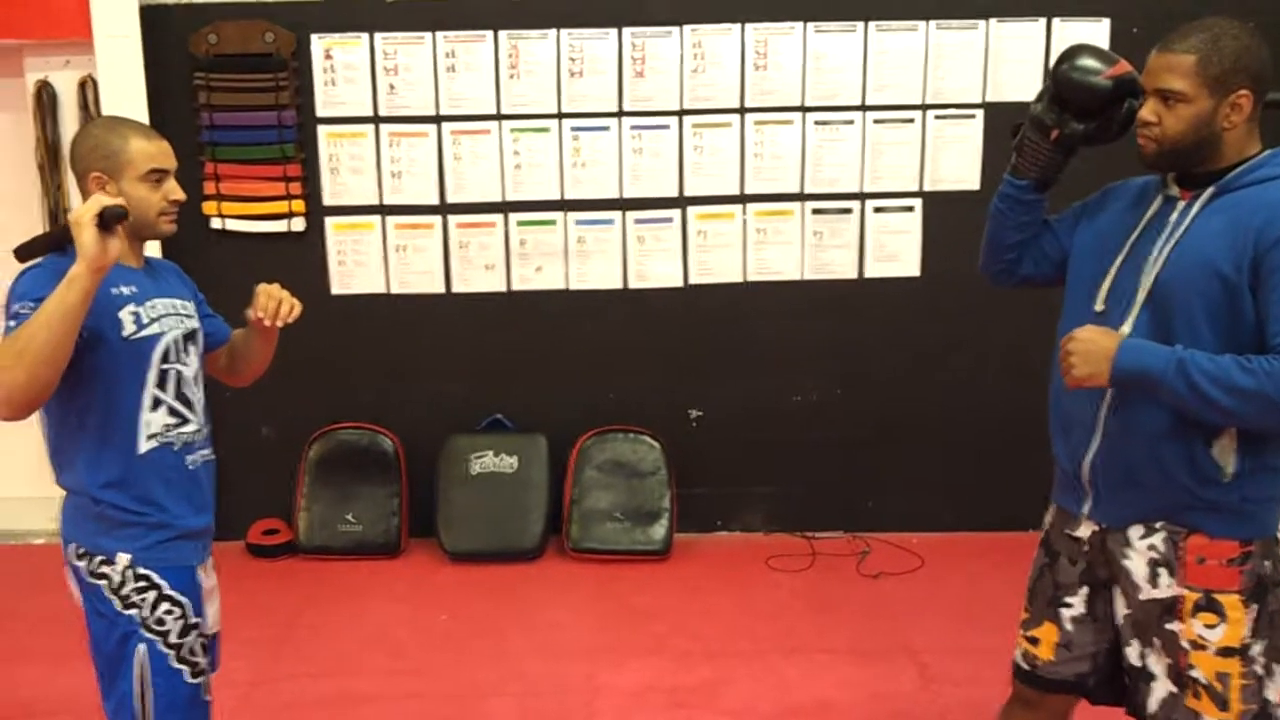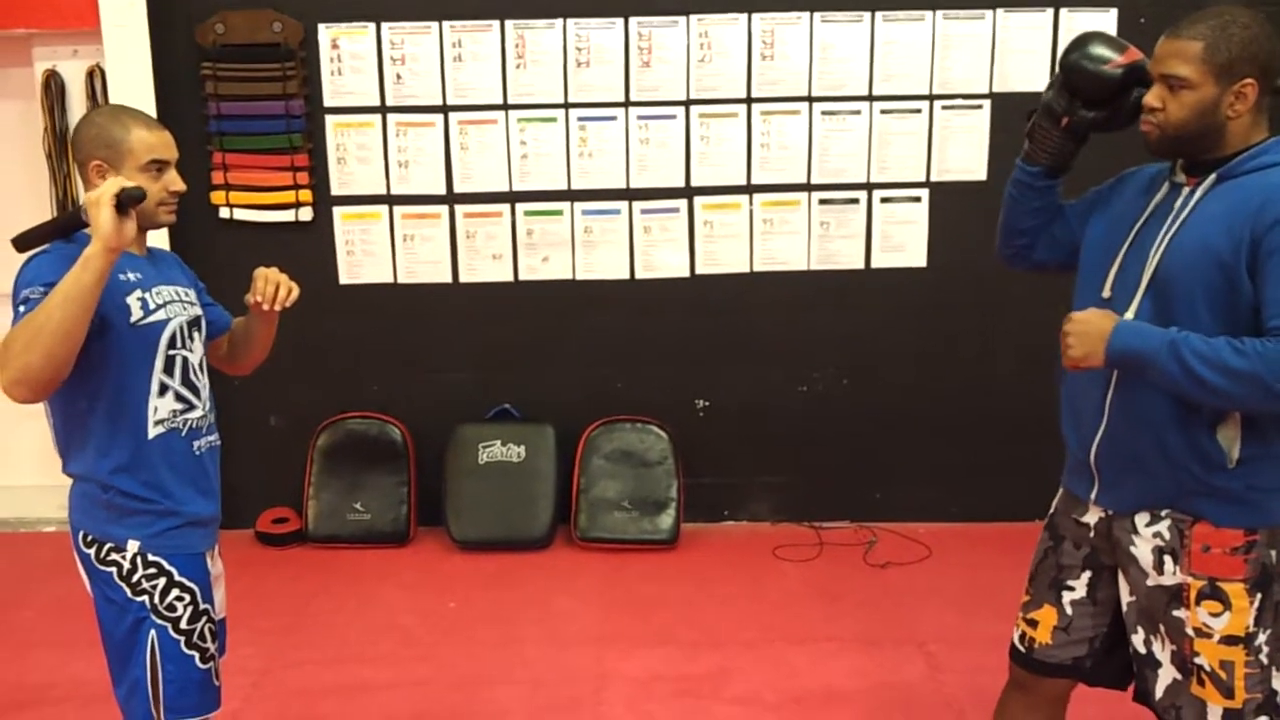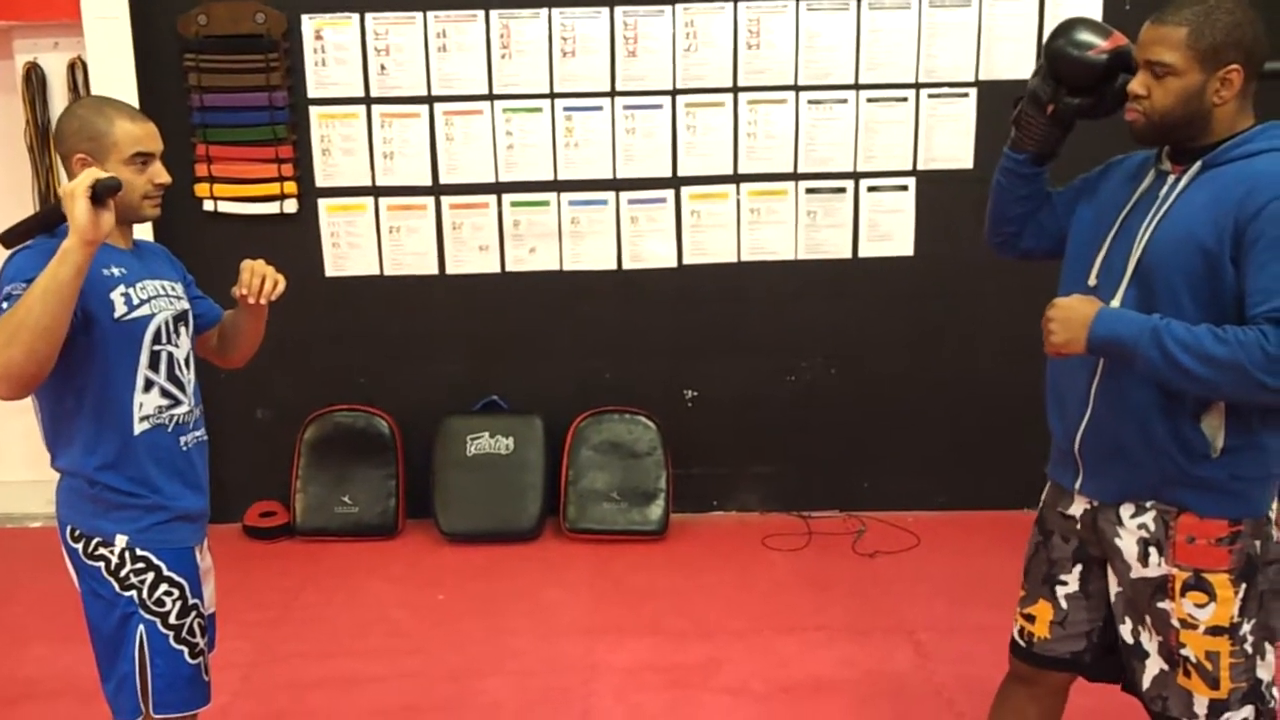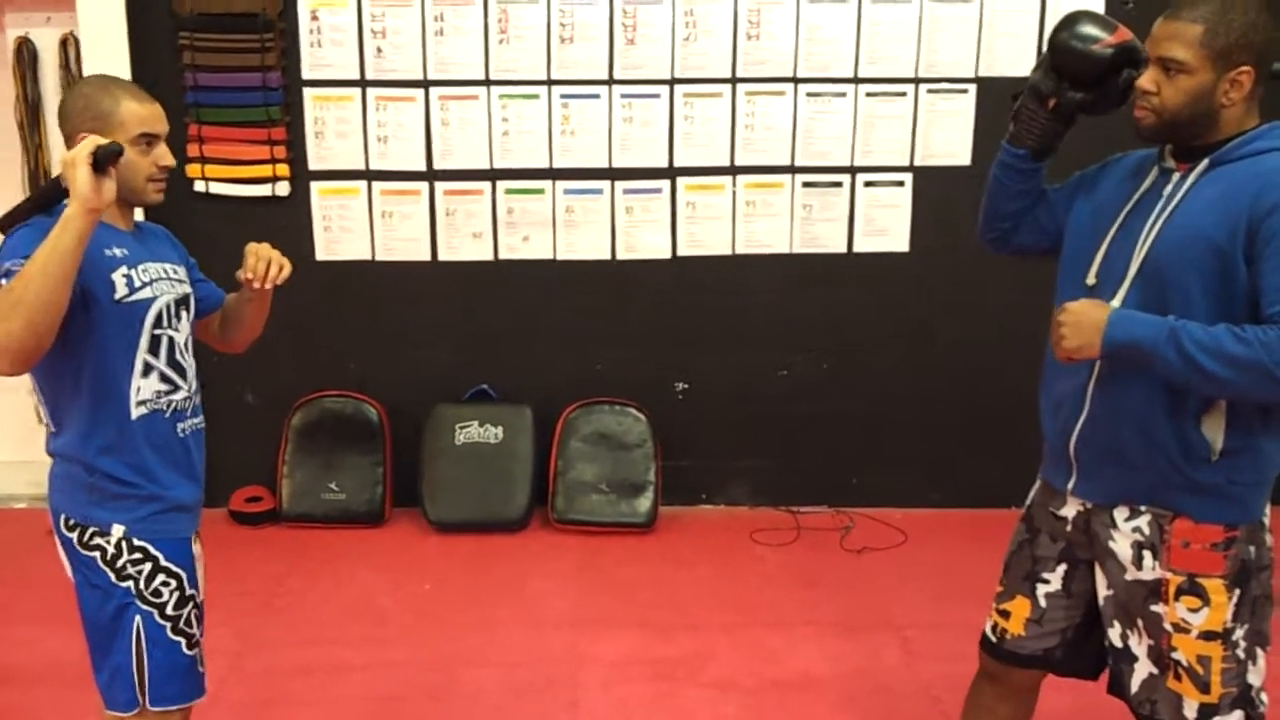
dt=1s
person 1, frame 1
right shoulder: (1121, 205)
right elbow: (1008, 260)
left wrist: (1130, 361)
right wrist: (1037, 151)
left hip: (1203, 535)
right hip: (1084, 514)
person 1, frame 2
right shoulder: (1136, 191)
right elbow: (1025, 244)
left wrist: (1127, 343)
right wrist: (1049, 139)
left hip: (1206, 522)
right hip: (1092, 499)
person 1, frame 3
right shoulder: (1124, 178)
right elbow: (1013, 231)
left wrist: (1109, 330)
right wrist: (1035, 130)
left hip: (1195, 514)
right hip: (1082, 489)
person 1, frame 4
right shoulder: (1122, 175)
right elbow: (1007, 227)
left wrist: (1124, 333)
right wrist: (1036, 121)
left hip: (1189, 518)
right hip: (1069, 491)
person 2, frame 1
left shoulder: (171, 278)
right shoulder: (56, 279)
left elbow: (233, 367)
left wrist: (264, 324)
right wrist: (89, 269)
left hip: (185, 534)
right hip: (127, 546)
person 2, frame 2
left shoulder: (172, 267)
right shoulder: (61, 267)
left elbow: (234, 357)
left wrist: (264, 310)
right wrist: (103, 250)
left hip: (190, 521)
right hip: (135, 532)
person 2, frame 3
left shoulder: (160, 261)
left elbow: (226, 351)
left wrist: (253, 303)
right wrist: (81, 243)
left hip: (179, 515)
right hip: (124, 526)
person 2, frame 4
left shoulder: (161, 244)
left elbow: (228, 334)
left wrist: (256, 287)
right wrist: (81, 212)
left hip: (168, 502)
right hip: (117, 514)
